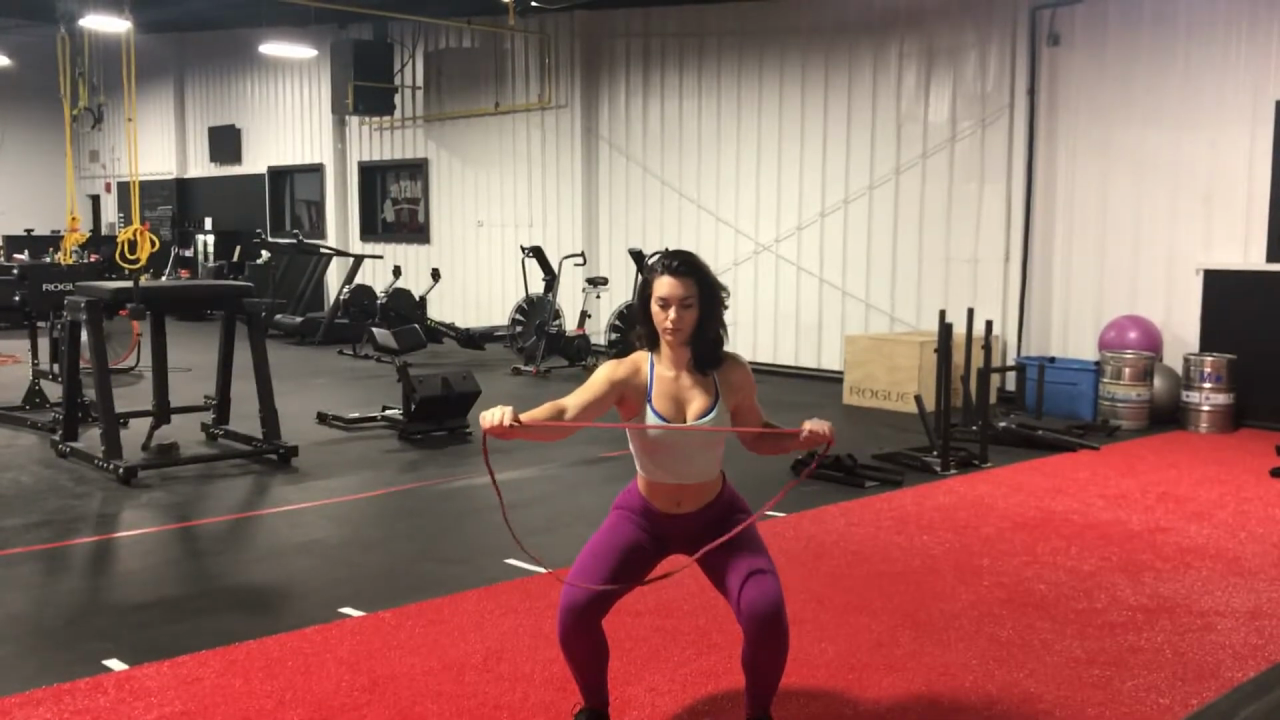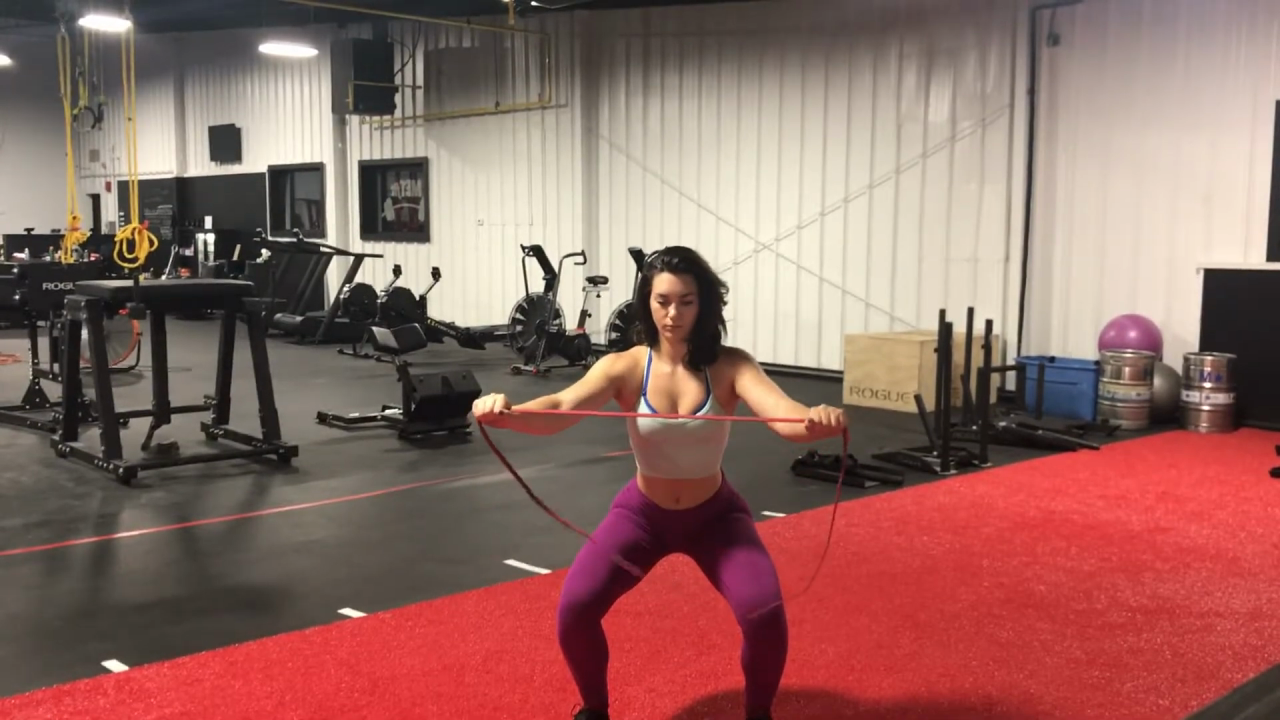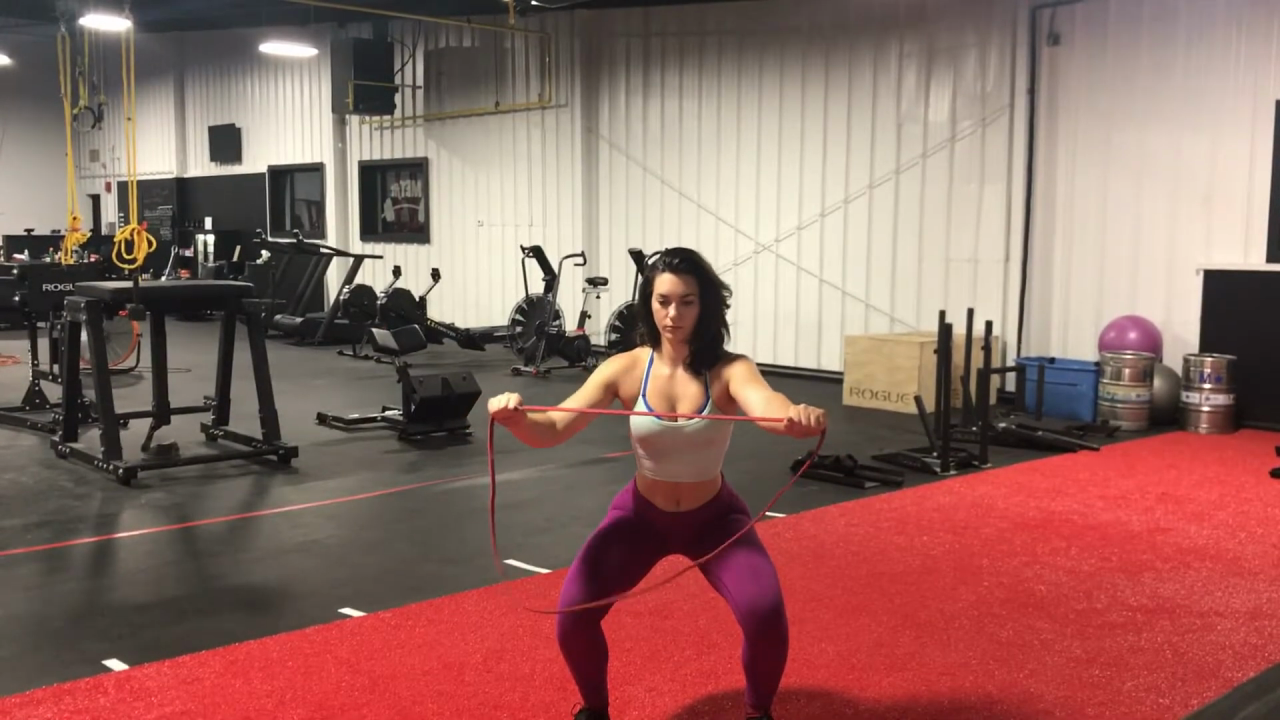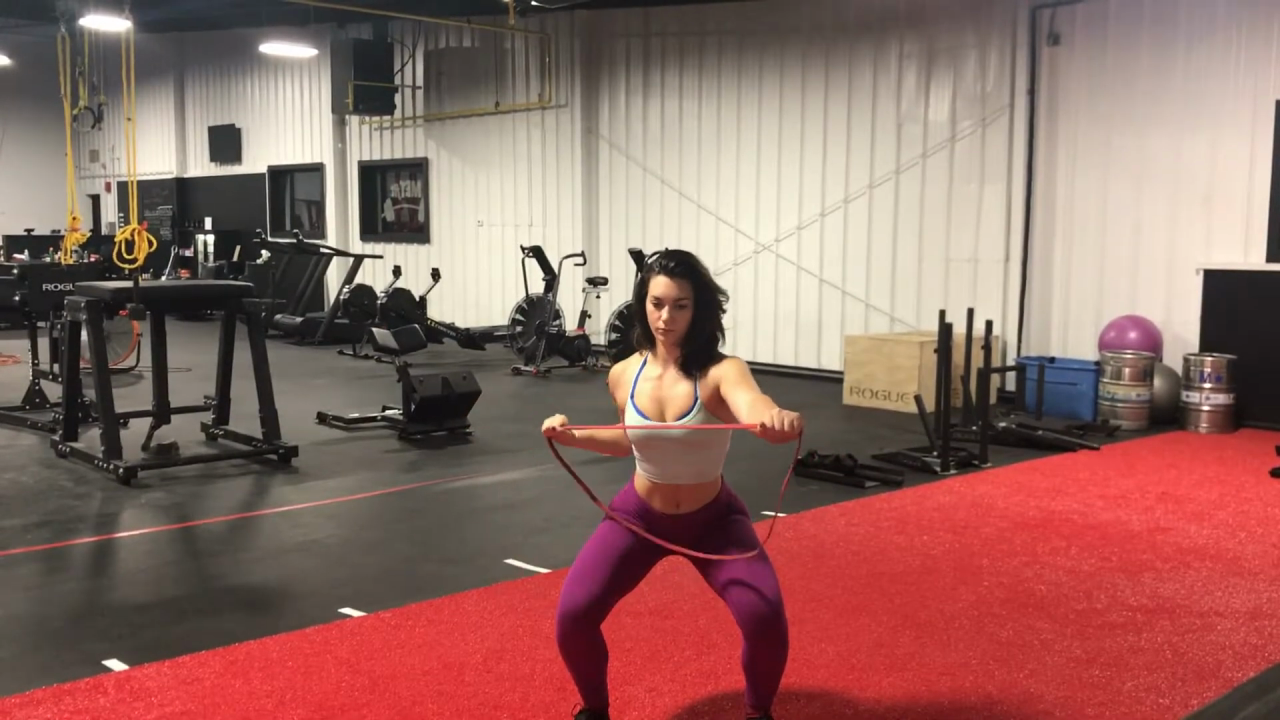
dt=0.5s
person 1, frame 1
left shoulder: (733, 372)
right shoulder: (626, 373)
left elbow: (754, 435)
right elbow: (567, 413)
left wrist: (803, 436)
right wrist: (515, 423)
left hip: (717, 517)
right hip: (642, 515)
left knee: (766, 614)
right knee: (575, 609)
person 1, frame 2
left shoulder: (731, 366)
right shoulder: (624, 367)
left elbow: (783, 413)
right elbow: (561, 409)
left wrist: (818, 420)
right wrist: (507, 414)
left hip: (714, 514)
right hip: (642, 512)
left knee: (764, 613)
right knee: (574, 608)
person 1, frame 3
left shoulder: (731, 370)
right shoulder: (624, 369)
left elbow: (766, 406)
right elbow: (554, 428)
left wrist: (800, 417)
right wrist: (516, 418)
left hip: (714, 516)
right hip: (641, 514)
left knee: (766, 614)
right knee: (574, 611)
person 1, frame 4
left shoulder: (723, 371)
right shoulder: (624, 374)
left elbow: (754, 407)
left wrist: (780, 421)
right wrist: (572, 436)
left hip: (713, 518)
right hip: (639, 514)
left knee: (766, 617)
right knee: (573, 614)
